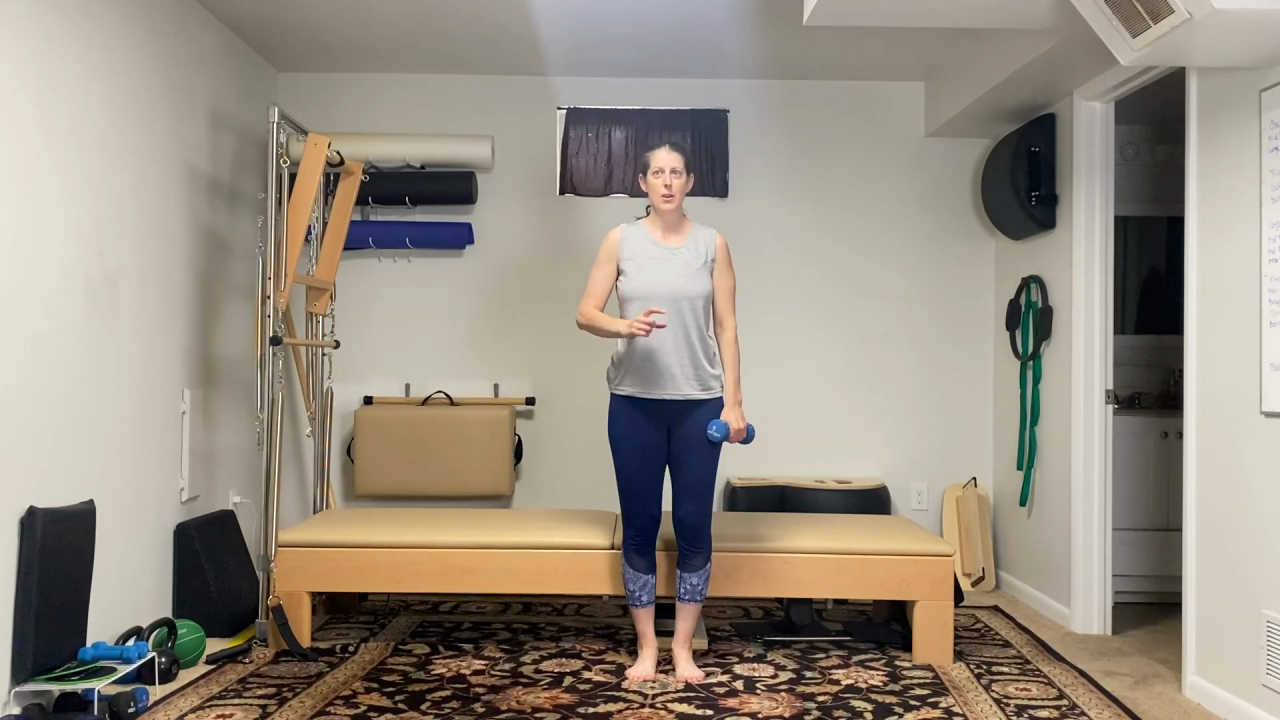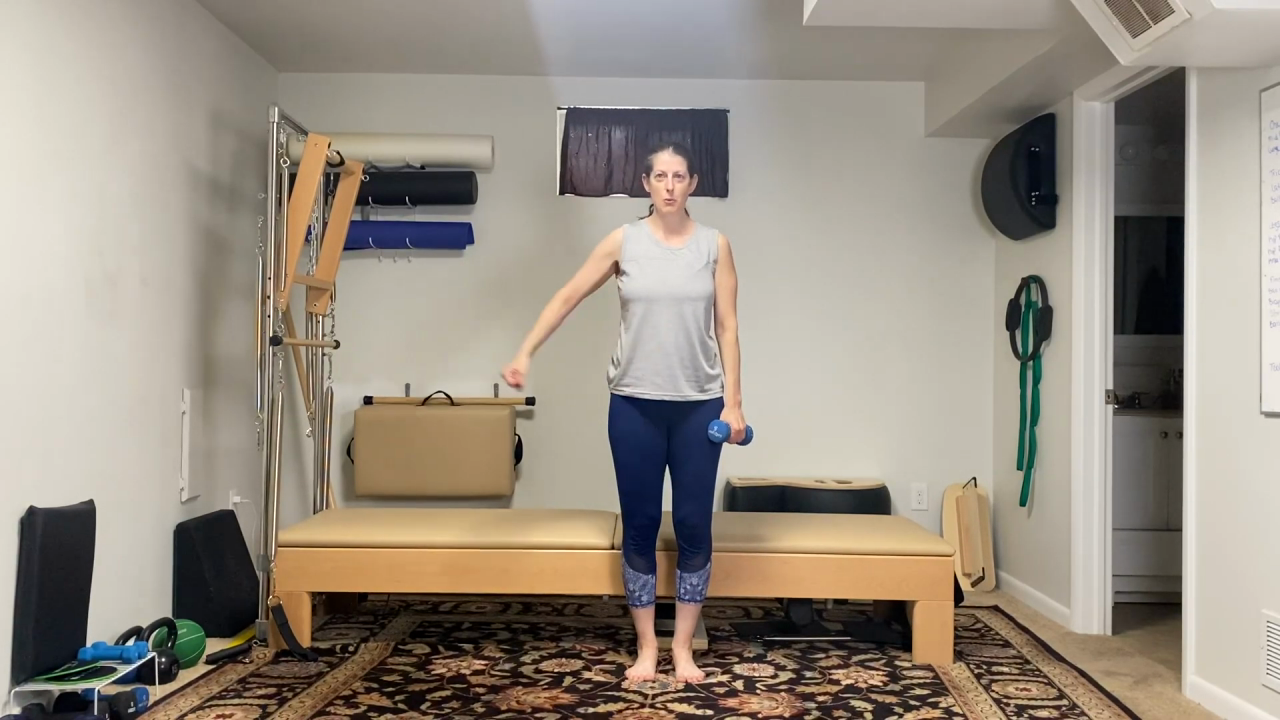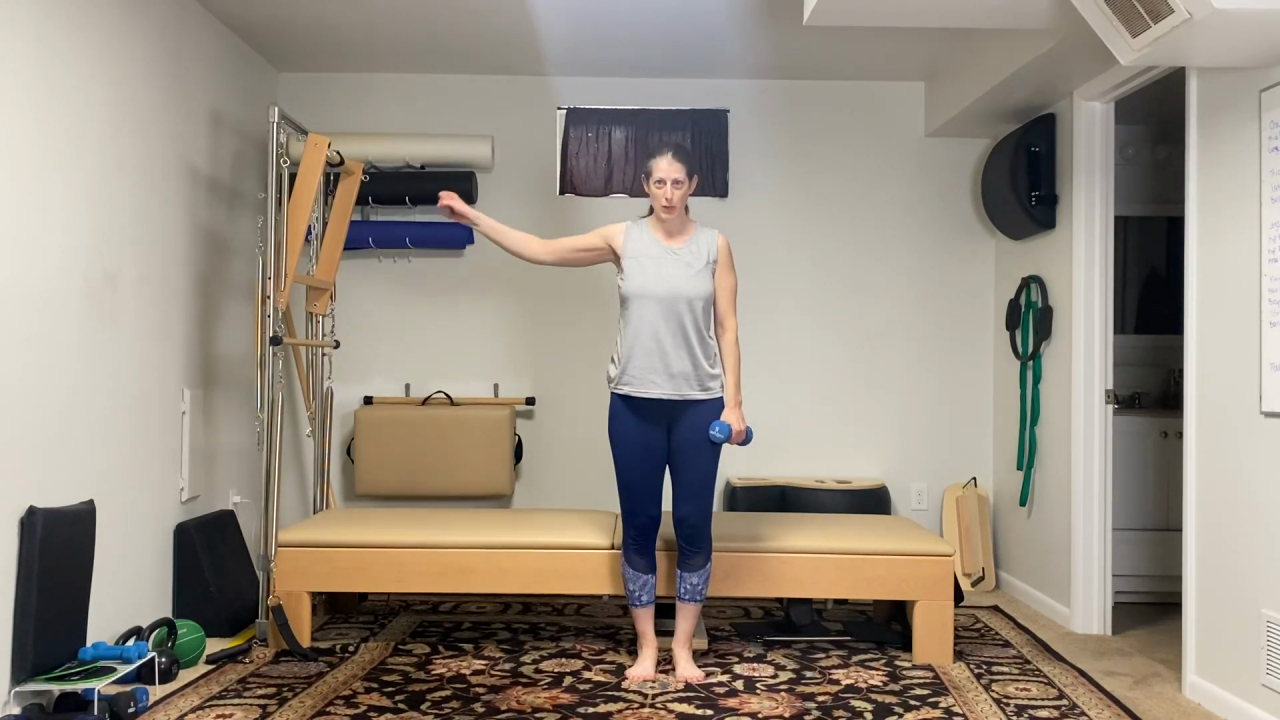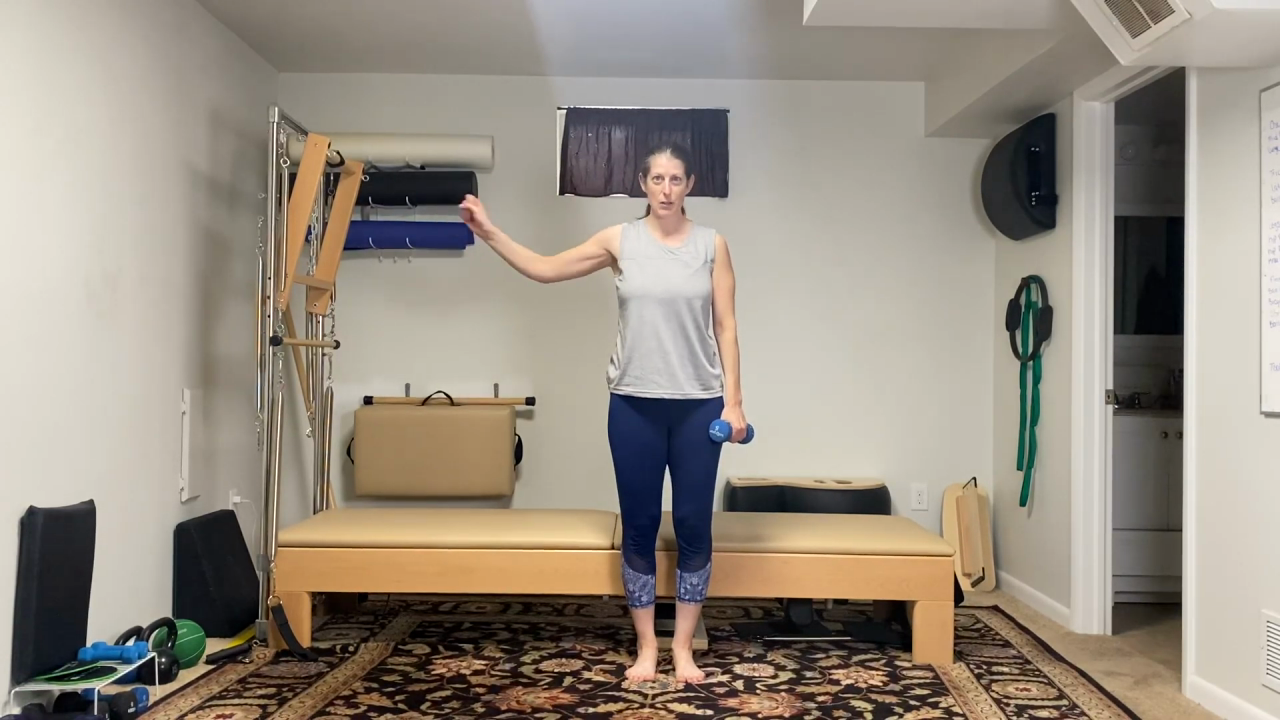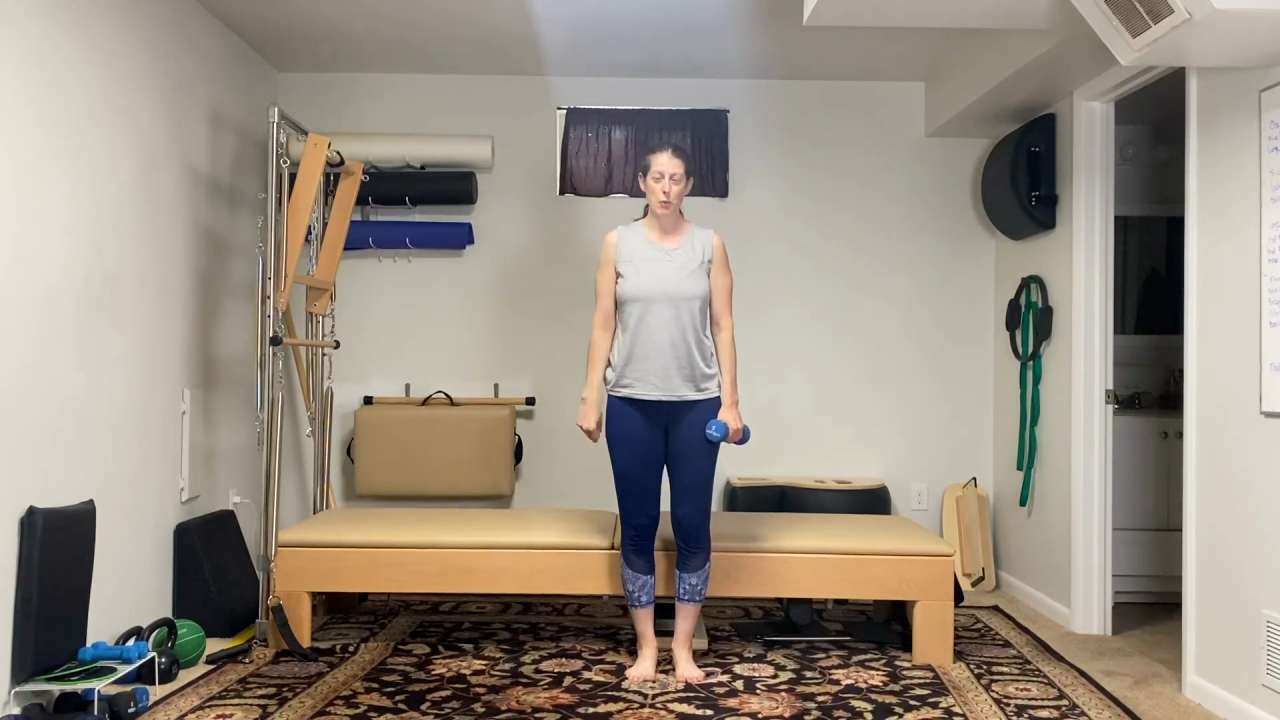
dt=0.4s
person 1, frame 1
left shoulder: (712, 243)
right shoulder: (620, 240)
left elbow: (726, 326)
right elbow: (586, 313)
left wrist: (733, 400)
right wrist: (626, 326)
left hip: (698, 403)
right hip: (634, 403)
left knee: (693, 524)
right knee: (640, 524)
left ankle: (682, 646)
right ankle: (646, 646)
person 1, frame 2
left shoulder: (714, 244)
right shoulder: (623, 242)
left elbow: (727, 327)
right elbow: (566, 297)
left wrist: (733, 402)
right wrist: (525, 352)
left hip: (697, 404)
right hip: (634, 403)
left knee: (693, 525)
right knee: (639, 525)
left ankle: (683, 646)
right ankle: (645, 646)
person 1, frame 3
left shoulder: (714, 244)
right shoulder: (621, 238)
left elbow: (727, 327)
right elbow: (540, 249)
left wrist: (733, 403)
right wrist: (472, 217)
left hip: (698, 405)
right hip: (634, 403)
left knee: (693, 524)
right knee: (639, 524)
left ankle: (683, 646)
right ankle: (646, 646)
person 1, frame 4
left shoulder: (712, 244)
right shoulder: (619, 239)
left elbow: (725, 326)
right elbow: (545, 269)
left wrist: (734, 401)
right wrist: (489, 231)
left hip: (697, 403)
right hip: (635, 403)
left knee: (694, 524)
right knee: (638, 525)
left ankle: (684, 646)
right ankle: (645, 645)
person 1, frame 5
left shoulder: (709, 244)
right shoulder: (618, 242)
left elbow: (722, 326)
right elbow: (603, 325)
left wrist: (730, 401)
right wrist: (590, 397)
left hip: (695, 405)
right hip: (631, 404)
left knee: (691, 524)
right knee: (637, 525)
left ankle: (683, 645)
right ankle: (646, 646)
